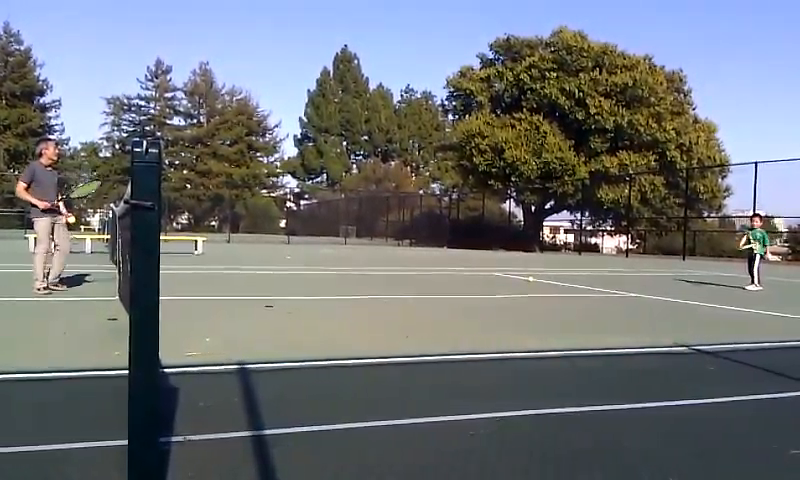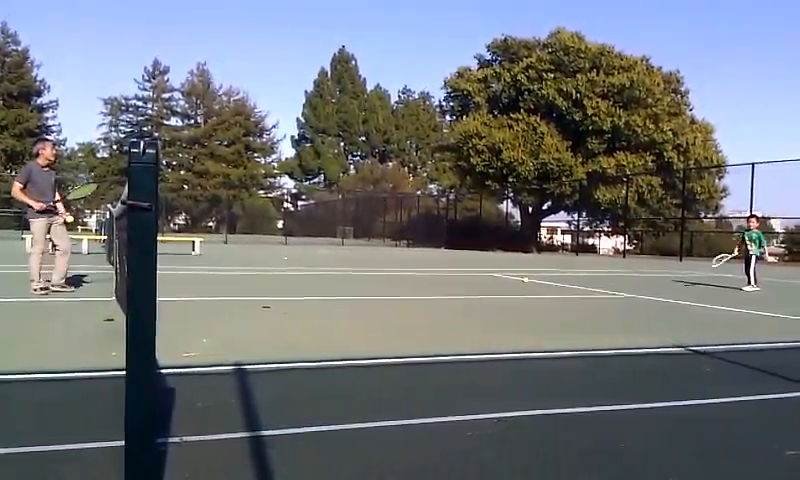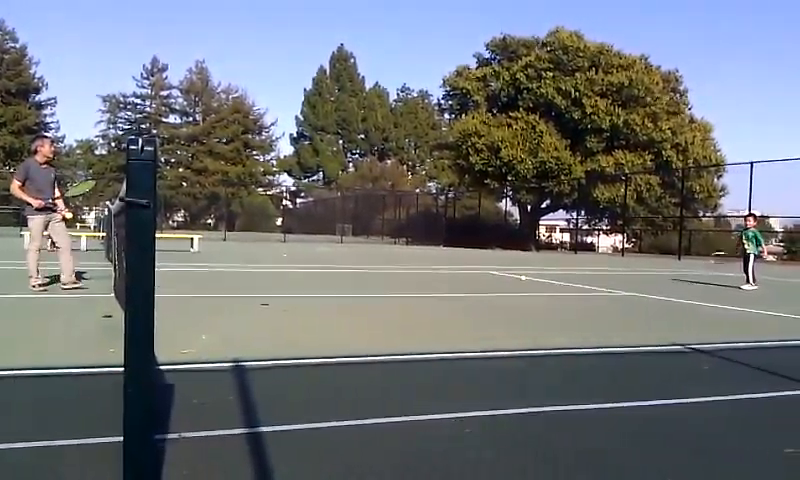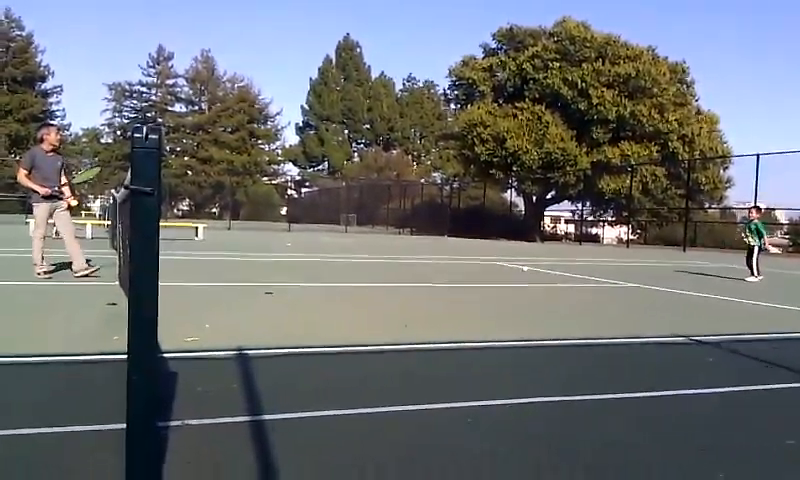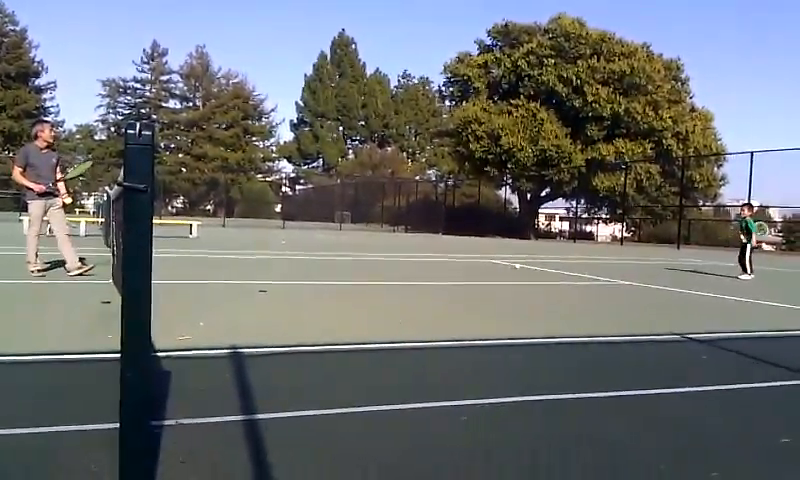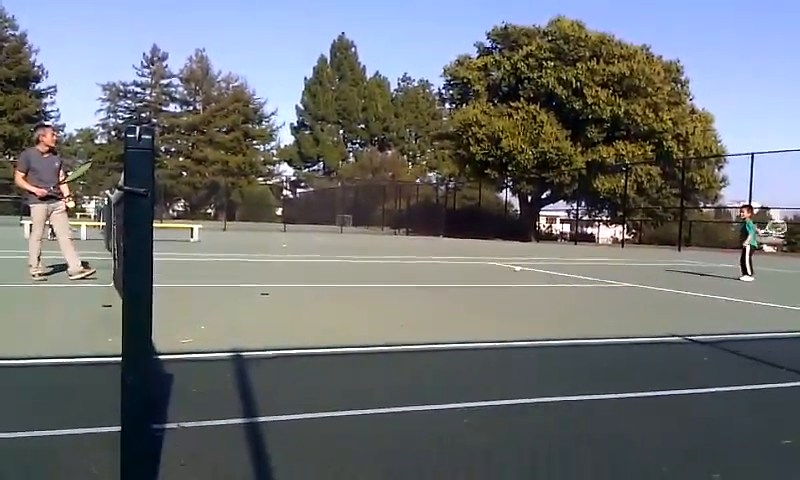
dt=0.1s
person 1, frame 1
left shoulder: (54, 171)
right shoulder: (33, 168)
right elbow: (19, 190)
left wrist: (64, 212)
right wrist: (37, 202)
left hip: (57, 215)
right hip: (41, 215)
left knee: (64, 246)
right knee: (42, 249)
left ankle: (53, 280)
right ankle: (39, 283)
person 1, frame 2
left shoulder: (51, 171)
right shoulder: (29, 168)
right elbow: (15, 191)
left wrist: (62, 212)
right wrist: (33, 203)
left hip: (54, 216)
right hip: (38, 216)
left knee: (65, 246)
right knee: (38, 249)
left ankle: (58, 281)
right ankle: (36, 284)
person 1, frame 3
left shoulder: (51, 168)
right shoulder: (26, 165)
right elbow: (14, 188)
left wrist: (62, 208)
right wrist: (31, 200)
left hip: (53, 213)
right hip: (36, 213)
left knee: (65, 243)
right knee: (35, 247)
left ankle: (68, 279)
right ankle: (35, 280)
person 1, frame 4
left shoulder: (58, 156)
right shoulder: (32, 154)
right elbow: (21, 177)
left wrist: (68, 196)
right wrist: (38, 189)
left hip: (59, 201)
right hip: (42, 201)
left knee: (69, 233)
right knee: (40, 234)
left ankle: (80, 266)
right ankle: (40, 267)
person 1, frame 5
left shoulder: (53, 153)
right shoulder: (26, 150)
right elbow: (16, 174)
left wrist: (63, 193)
right wrist: (33, 185)
left hip: (54, 198)
right hip: (36, 198)
left knee: (62, 231)
right knee: (34, 232)
left ankle: (73, 265)
right ankle: (33, 265)
person 1, frame 6
left shoulder: (56, 157)
right shoulder: (27, 155)
right elbow: (18, 179)
left wrist: (67, 196)
right wrist: (35, 190)
left hip: (57, 202)
right hip: (39, 202)
left knee: (65, 235)
right knee: (37, 236)
left ankle: (75, 269)
right ankle: (35, 269)
